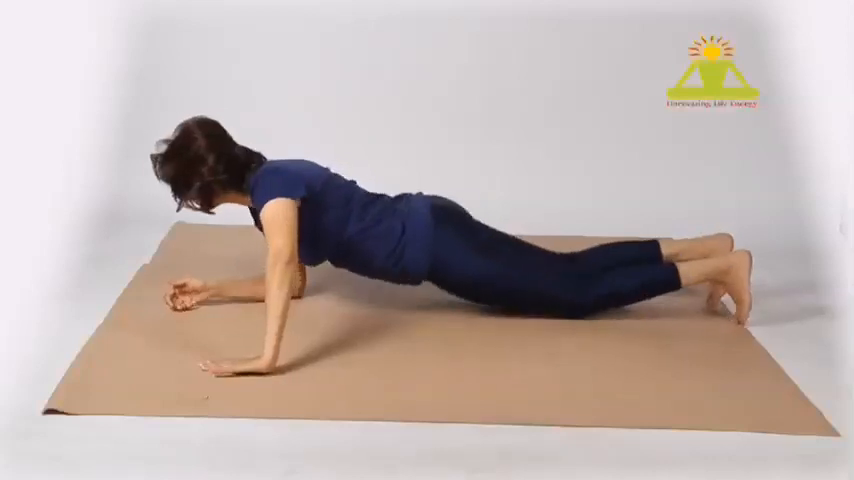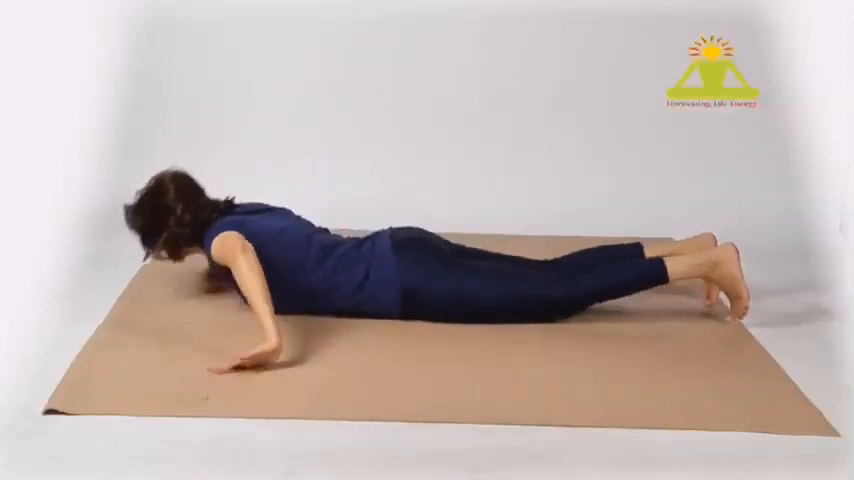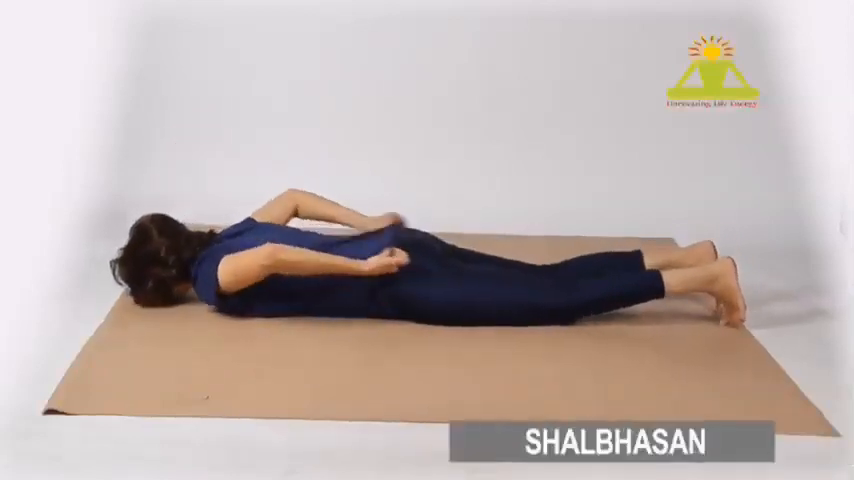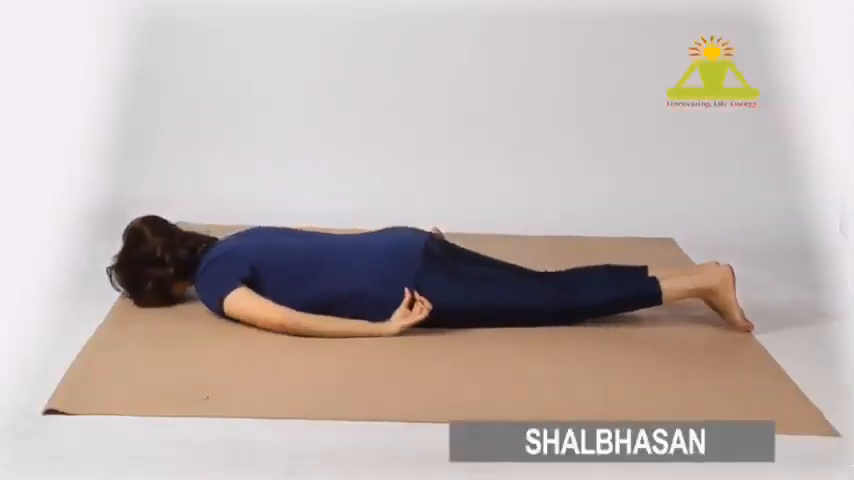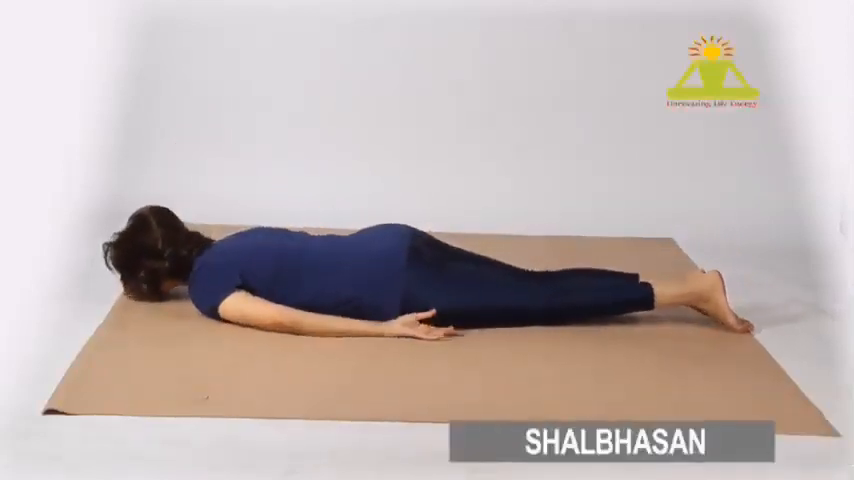
dt=1s
person 1, frame 1
left shoulder: (270, 189)
right shoulder: (273, 179)
left elbow: (283, 261)
right elbow: (292, 283)
left wrist: (267, 357)
right wrist: (212, 291)
left hip: (436, 245)
right hip: (430, 227)
left knee: (576, 294)
right knee: (568, 271)
left ankle: (719, 267)
right ankle: (699, 246)
person 1, frame 2
left shoulder: (218, 240)
right shoulder: (242, 213)
left elbow: (246, 258)
left wrist: (271, 339)
left hip: (408, 284)
right hip: (405, 250)
left knee: (558, 293)
right knee: (555, 275)
left ankle: (706, 263)
right ankle: (689, 246)
person 1, frame 3
left shoulder: (213, 278)
right shoulder: (229, 238)
left elbow: (273, 257)
right elbow: (295, 197)
left wrist: (364, 266)
right wrist: (374, 226)
left hip: (402, 285)
right hip: (402, 254)
left knee: (557, 302)
right knee: (552, 281)
left ankle: (708, 277)
right ankle: (689, 255)
person 1, frame 4
left shoulder: (212, 281)
right shoulder: (235, 244)
left elbow: (289, 321)
left wrist: (386, 327)
left hip: (403, 284)
right hip: (406, 247)
left knee: (556, 303)
right knee: (548, 286)
left ankle: (704, 282)
right ankle: (690, 275)
person 1, frame 5
left shoulder: (203, 286)
right shoulder: (227, 245)
left elbow: (288, 320)
left wrist: (385, 330)
left hip: (396, 289)
right hip: (396, 245)
left knee: (544, 304)
right knee: (540, 286)
left ankle: (692, 289)
right ankle: (679, 283)
